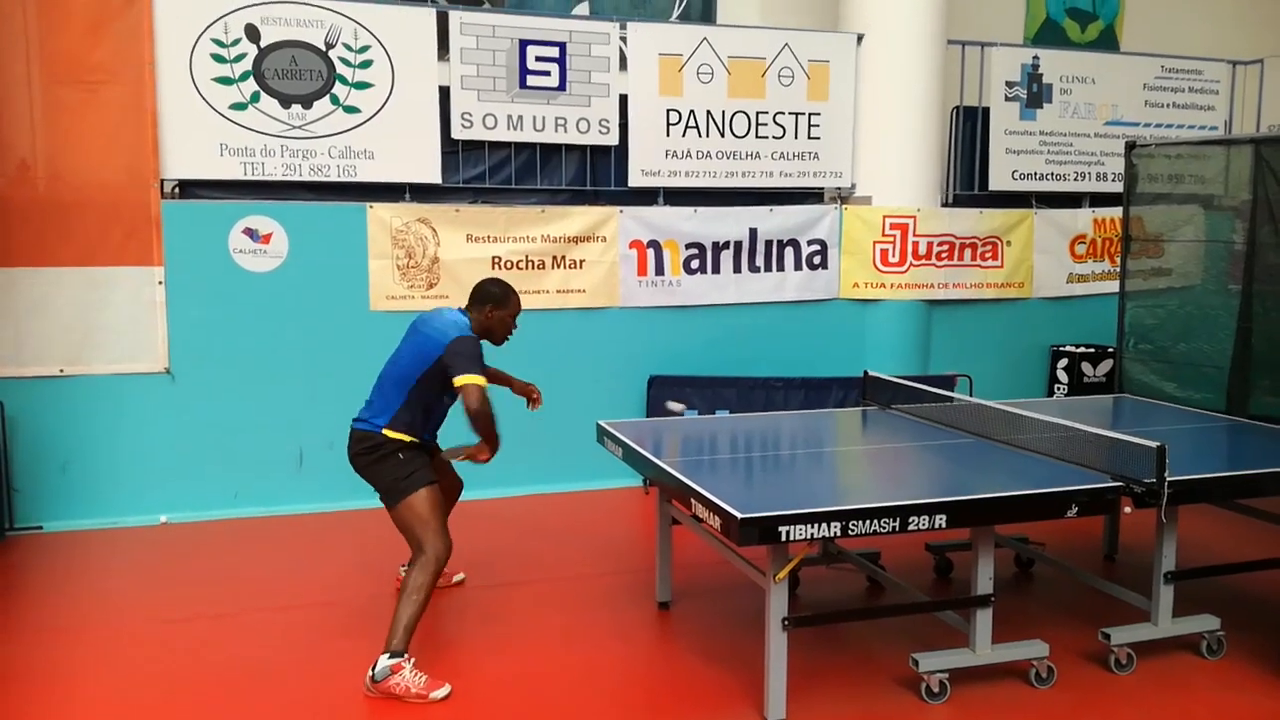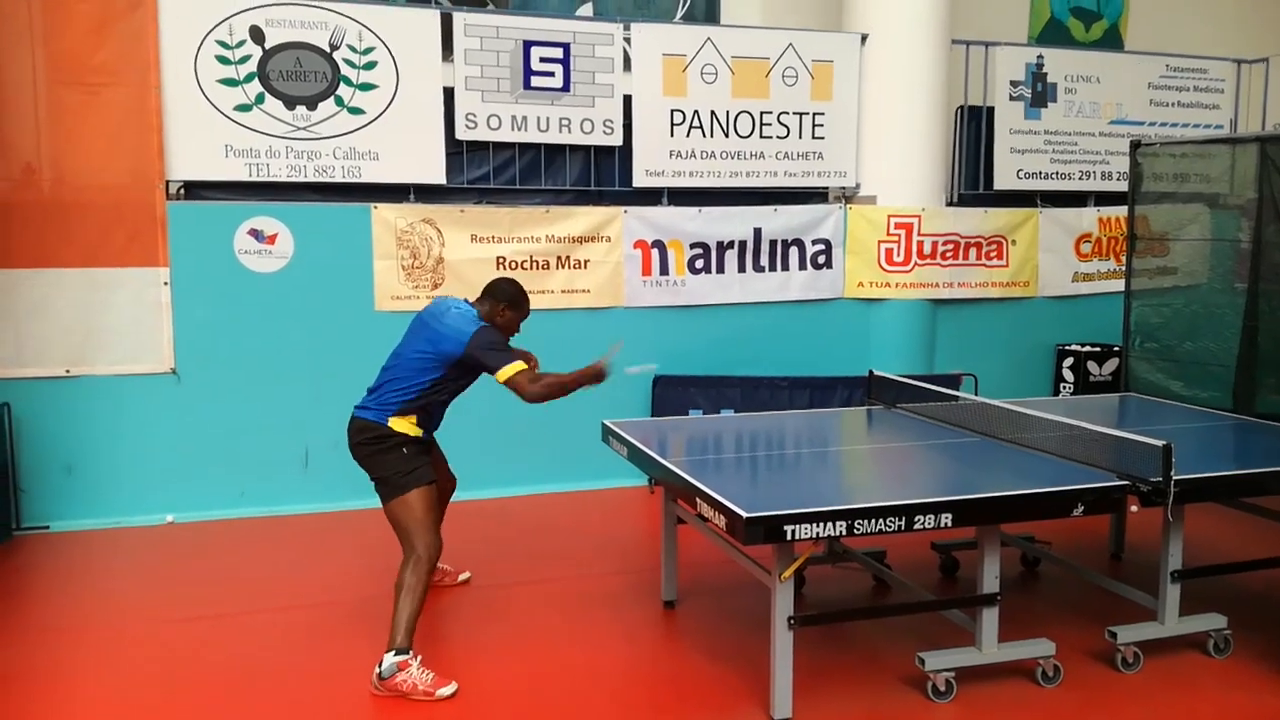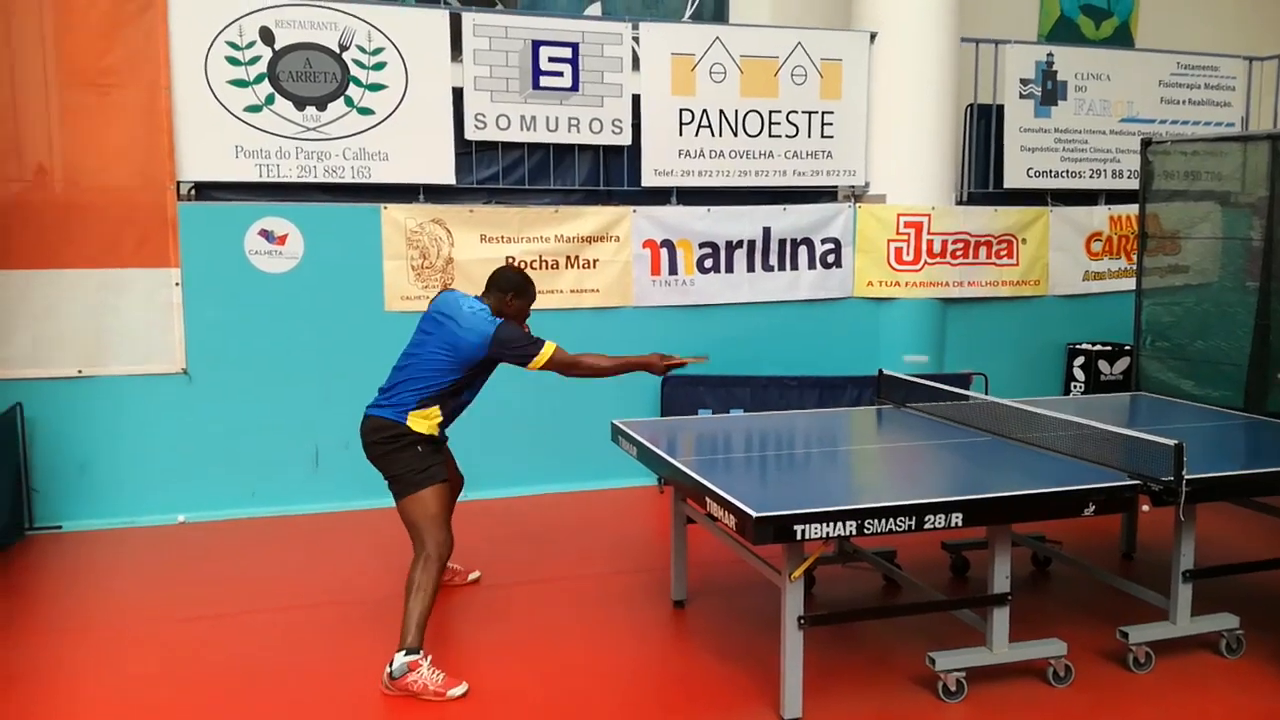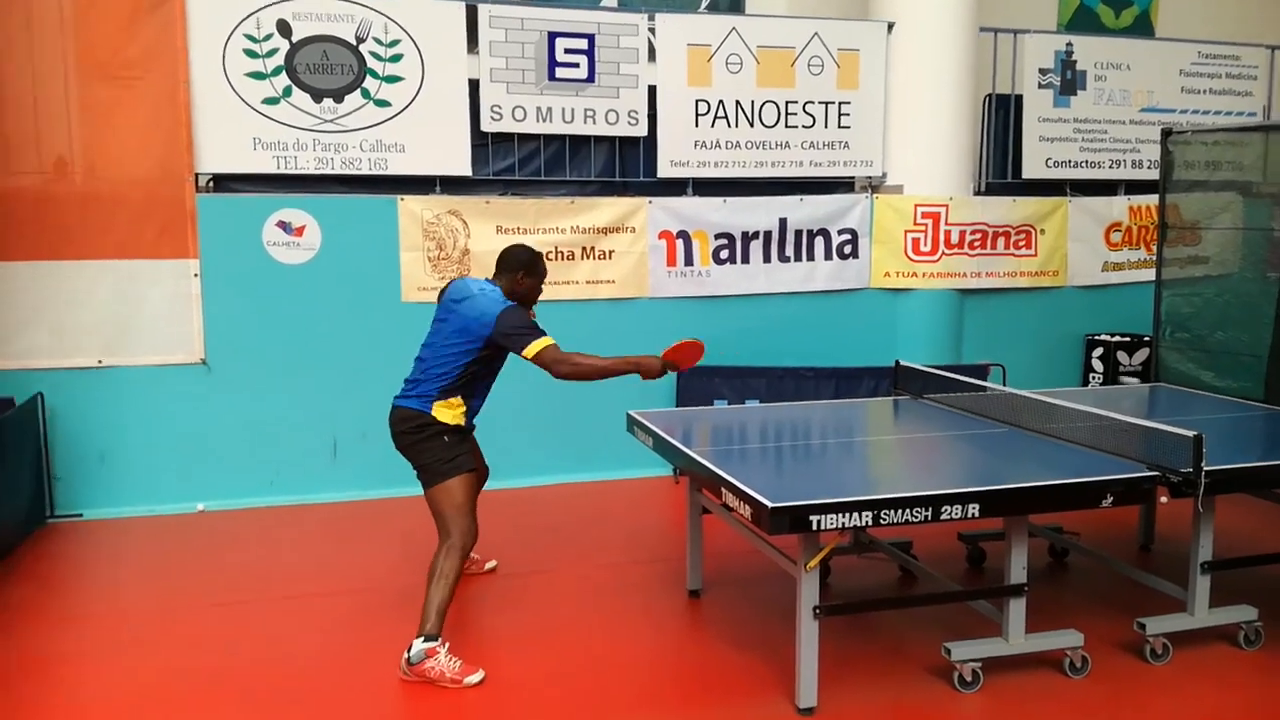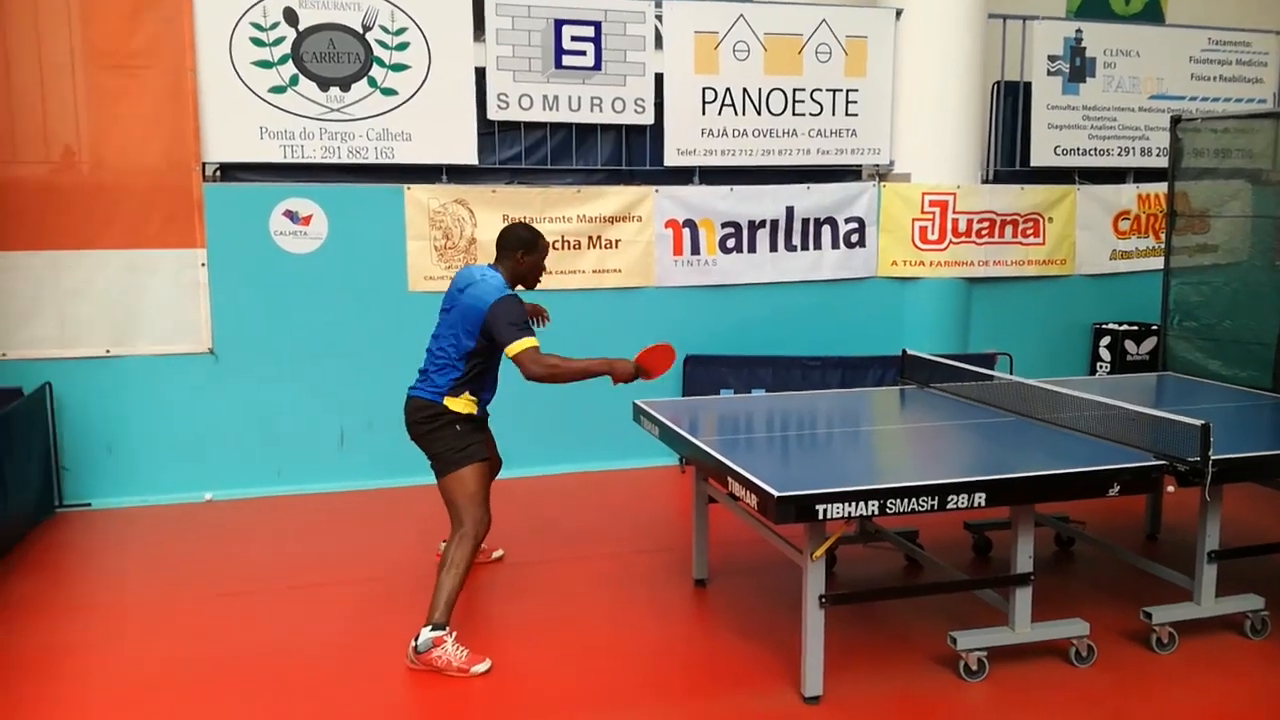
dt=0.1s
person 1, frame 1
left shoulder: (440, 318)
right shoulder: (463, 340)
right elbow: (475, 403)
left wrist: (516, 385)
right wrist: (491, 442)
left hip: (401, 437)
right hip: (392, 445)
left knee: (447, 488)
right knee: (435, 548)
left ankle: (420, 574)
right ankle: (392, 664)
person 1, frame 2
left shoulder: (445, 307)
right shoulder: (480, 334)
right elbow: (533, 390)
left wrist: (514, 357)
right wrist: (585, 377)
left hip: (387, 427)
right hip: (385, 437)
left knee: (443, 485)
right knee: (423, 547)
left ankle: (426, 571)
right ankle: (397, 664)
person 1, frame 3
left shoulder: (448, 300)
right shoulder: (499, 332)
right elbow: (571, 363)
right wrist: (645, 362)
left hip: (387, 421)
right hip: (401, 435)
left knee: (451, 485)
right knee: (434, 545)
left ankle: (438, 569)
right ankle: (407, 663)
person 1, frame 4
left shoulder: (460, 288)
right shoulder: (505, 315)
right elbow: (562, 366)
right wrist: (638, 365)
left hip: (415, 413)
right hip: (430, 425)
left knee: (475, 474)
right knee: (461, 532)
left ankle: (458, 560)
right ankle: (425, 650)
person 1, frame 5
left shoulder: (471, 276)
right shoulder: (504, 301)
right elbow: (533, 366)
left wrist: (526, 313)
right wrist: (612, 366)
left hip: (443, 405)
right hip: (444, 414)
left knee: (487, 468)
right knee: (475, 523)
left ankle: (455, 547)
right ankle: (431, 640)
